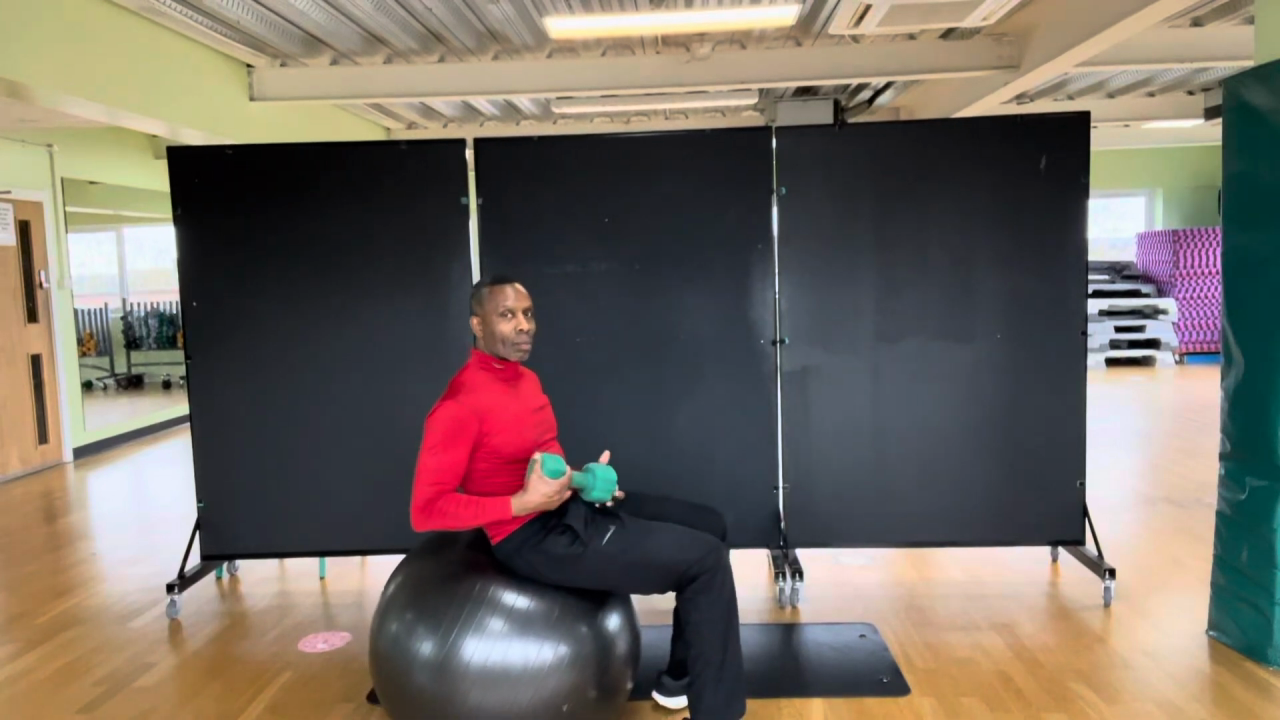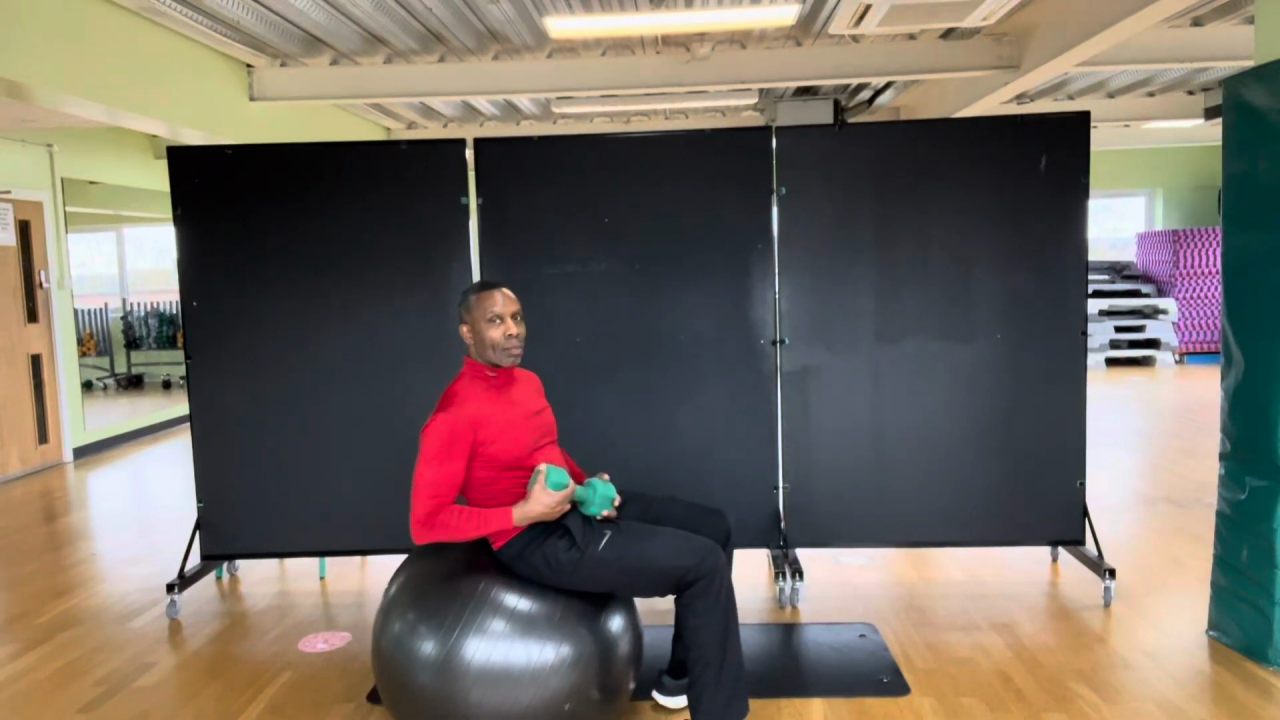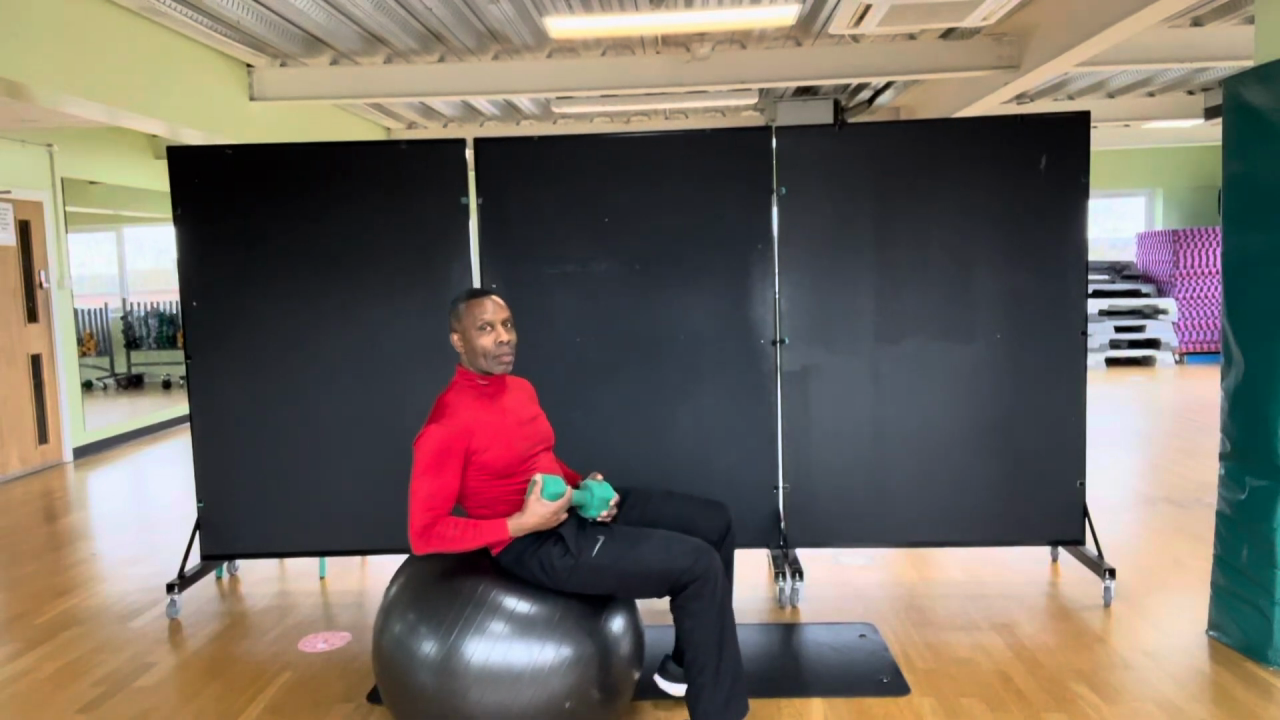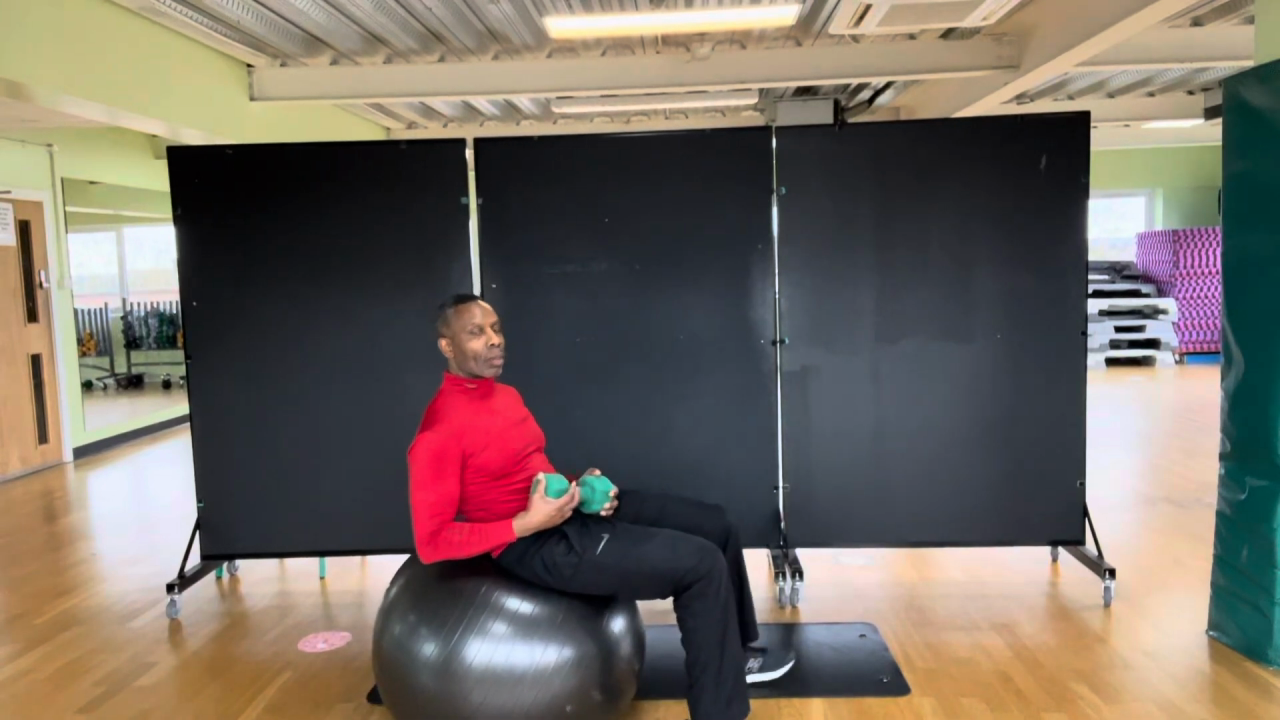
dt=0.2s
person 1, frame 1
left shoulder: (526, 379)
right shoulder: (461, 404)
right elbow: (426, 510)
right wrist: (522, 502)
left hip: (574, 506)
right hip: (537, 537)
left knee: (708, 525)
right knee: (705, 558)
left ankle: (681, 674)
person 1, frame 2
left shoulder: (527, 382)
right shoulder: (455, 415)
right elbow: (426, 522)
left wrist: (588, 486)
right wrist: (525, 512)
left hip: (579, 510)
right hip: (539, 540)
left knee: (713, 527)
right knee: (703, 564)
left ankle: (681, 674)
person 1, frame 3
left shoulder: (521, 389)
right shoulder: (447, 426)
right elbow: (424, 533)
right wrist: (521, 523)
left hip: (576, 511)
right hip: (537, 545)
left knee: (714, 521)
right knee: (697, 566)
left ankle: (683, 665)
person 1, frame 4
left shoulder: (505, 395)
right shoulder: (440, 432)
right elbow: (431, 542)
left wrist: (584, 486)
right wrist: (527, 523)
left hip: (571, 511)
right hip: (540, 547)
left knee: (712, 524)
right knee: (701, 565)
left ankle: (736, 651)
